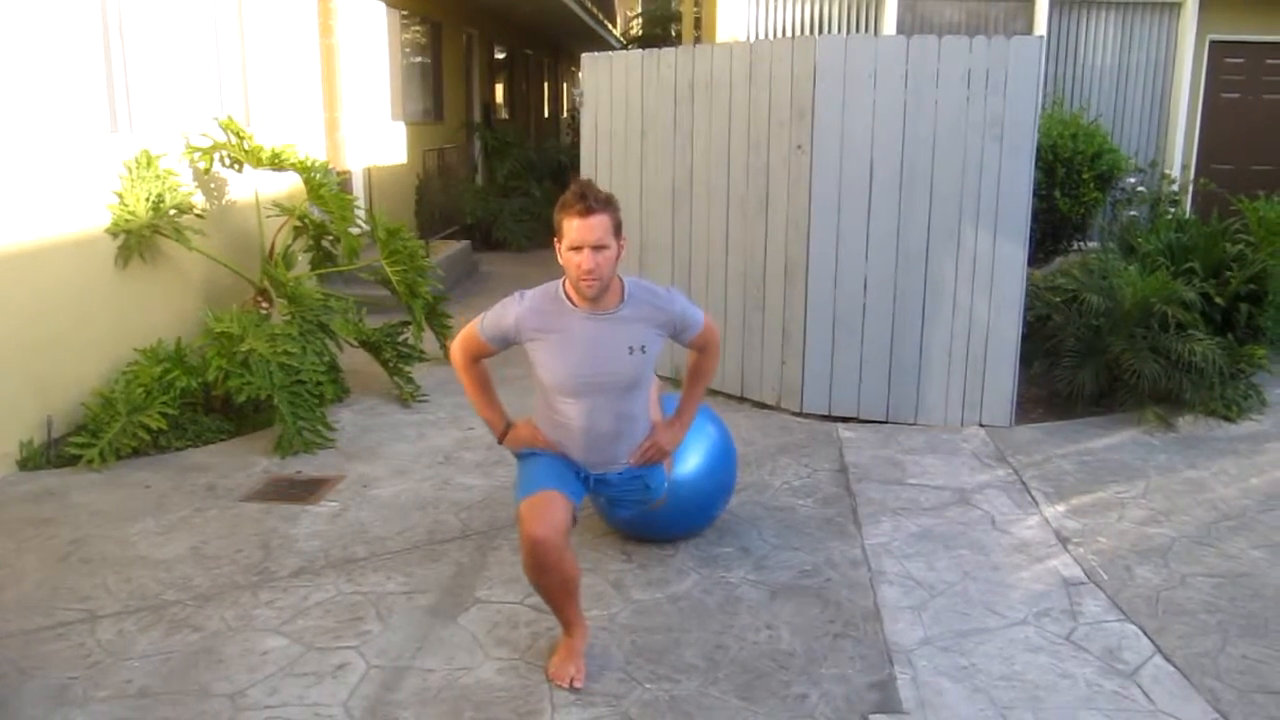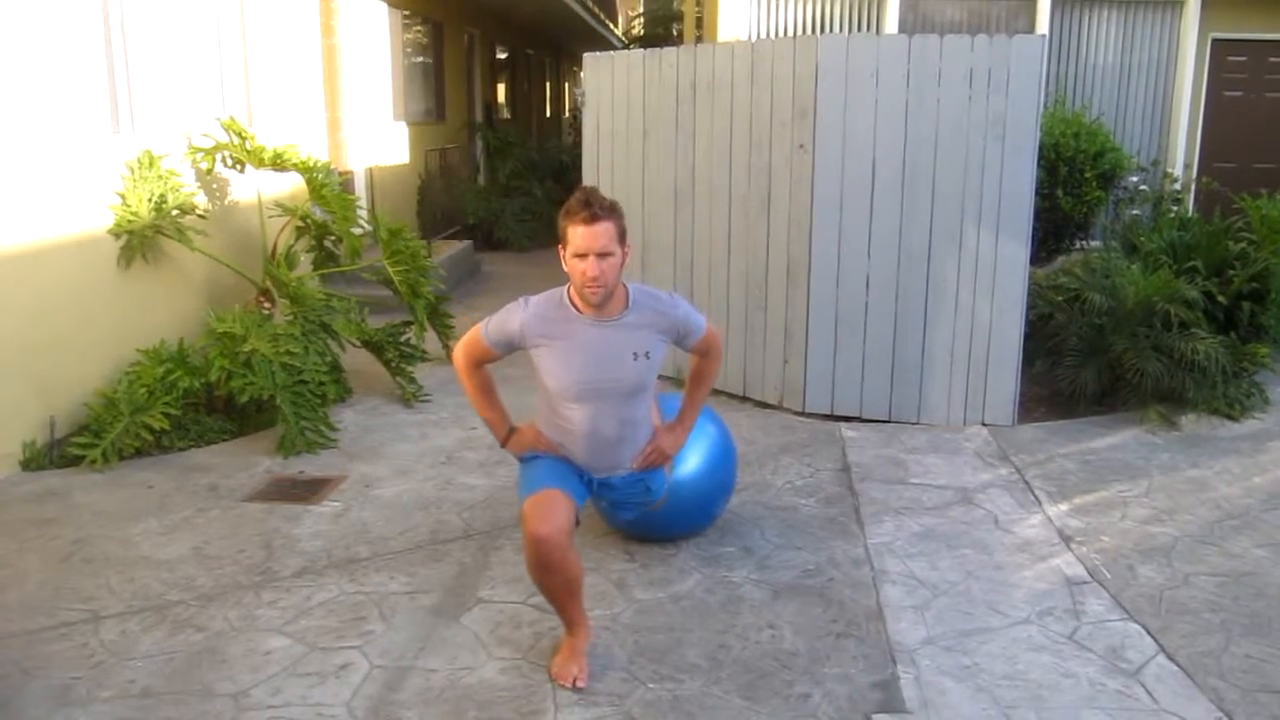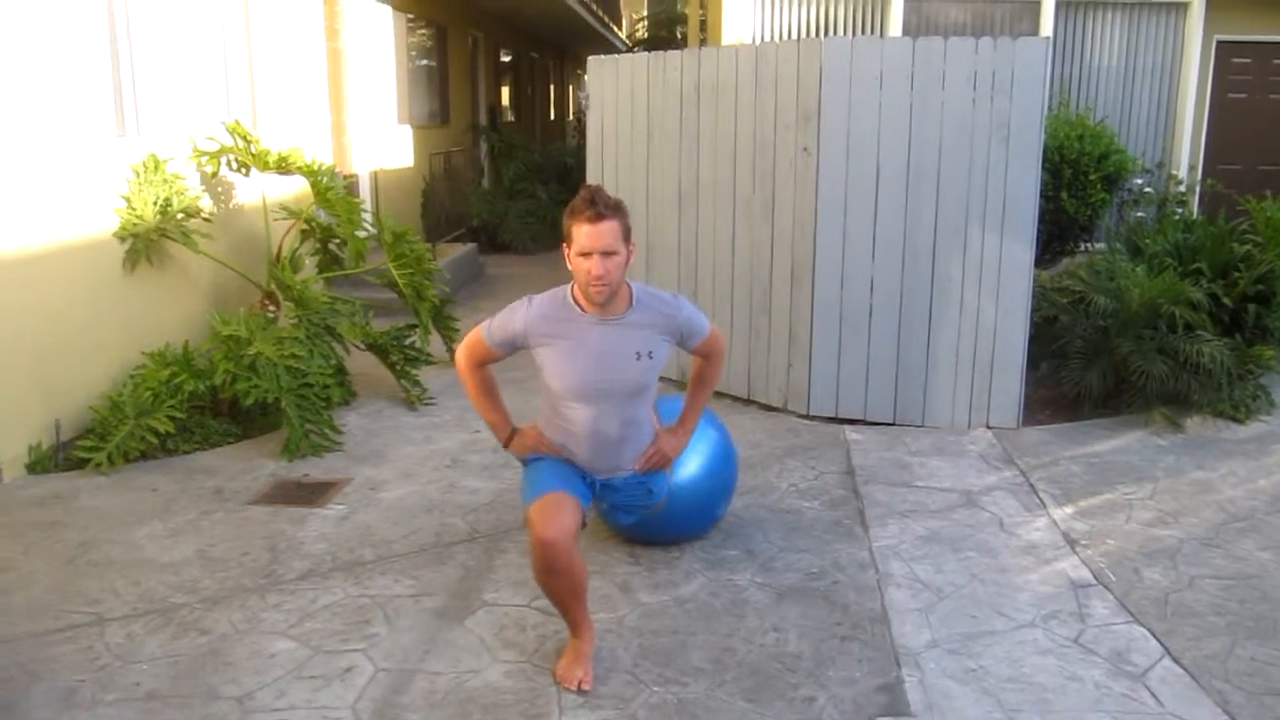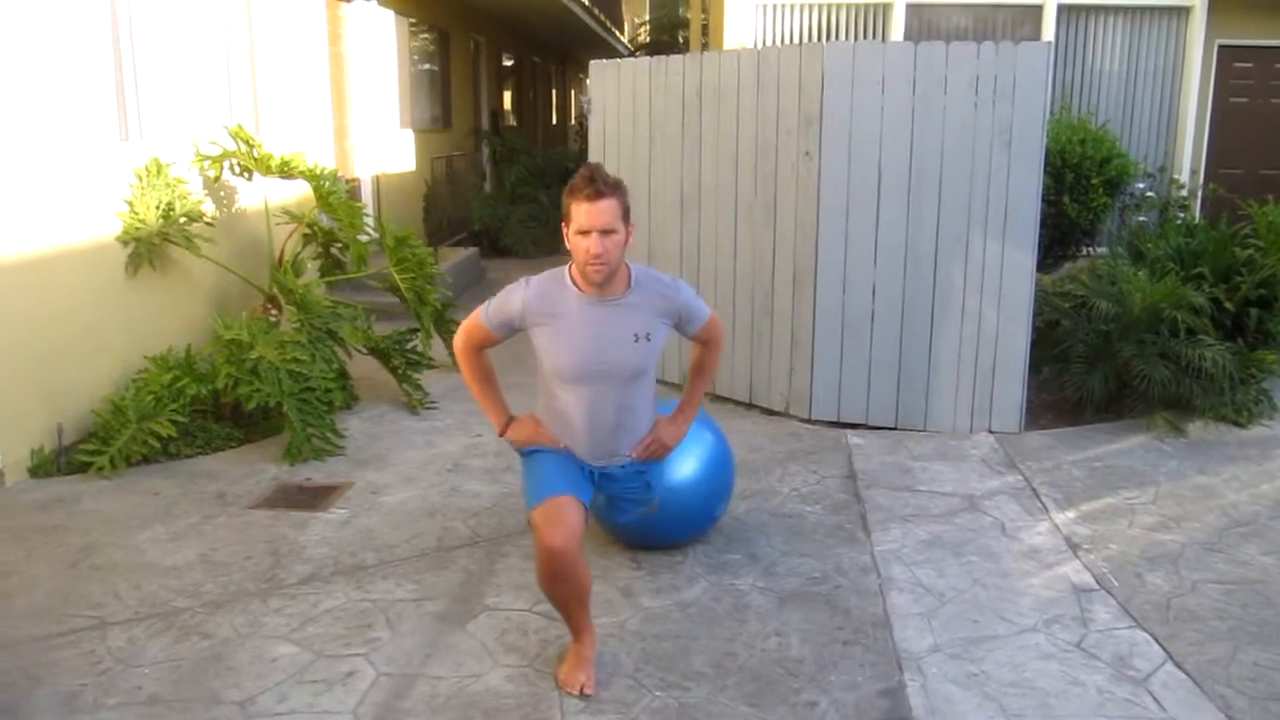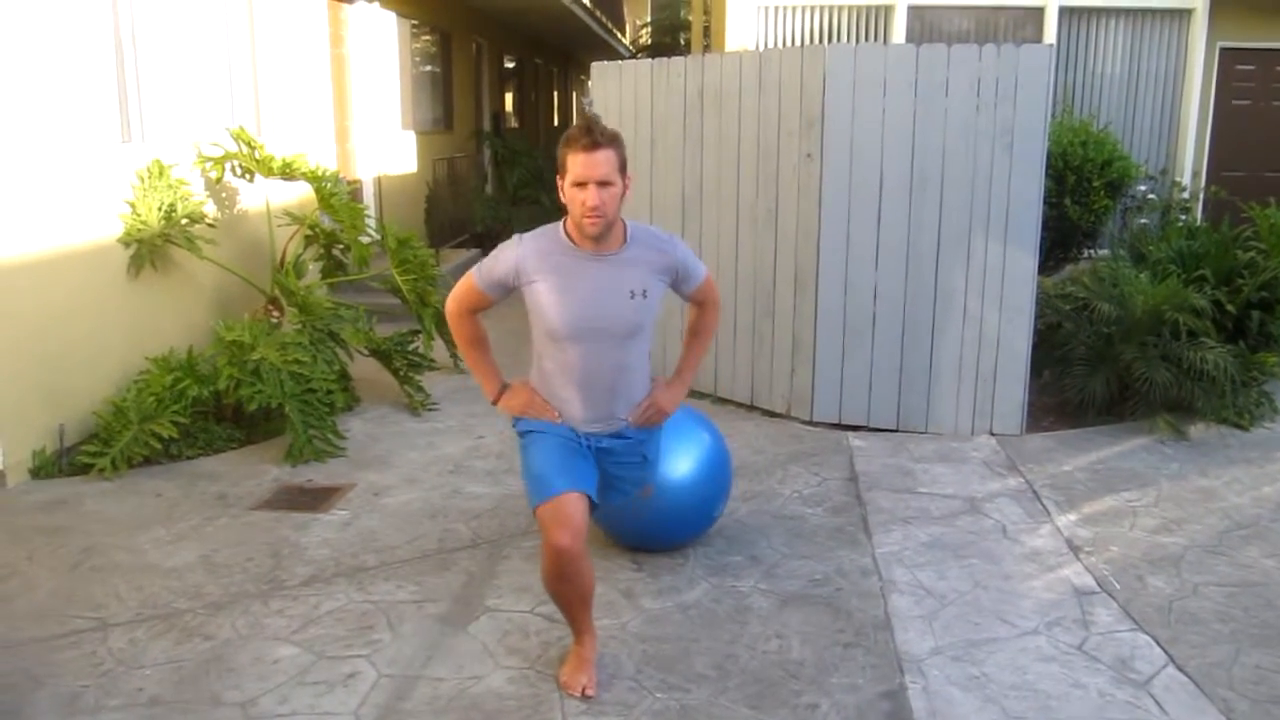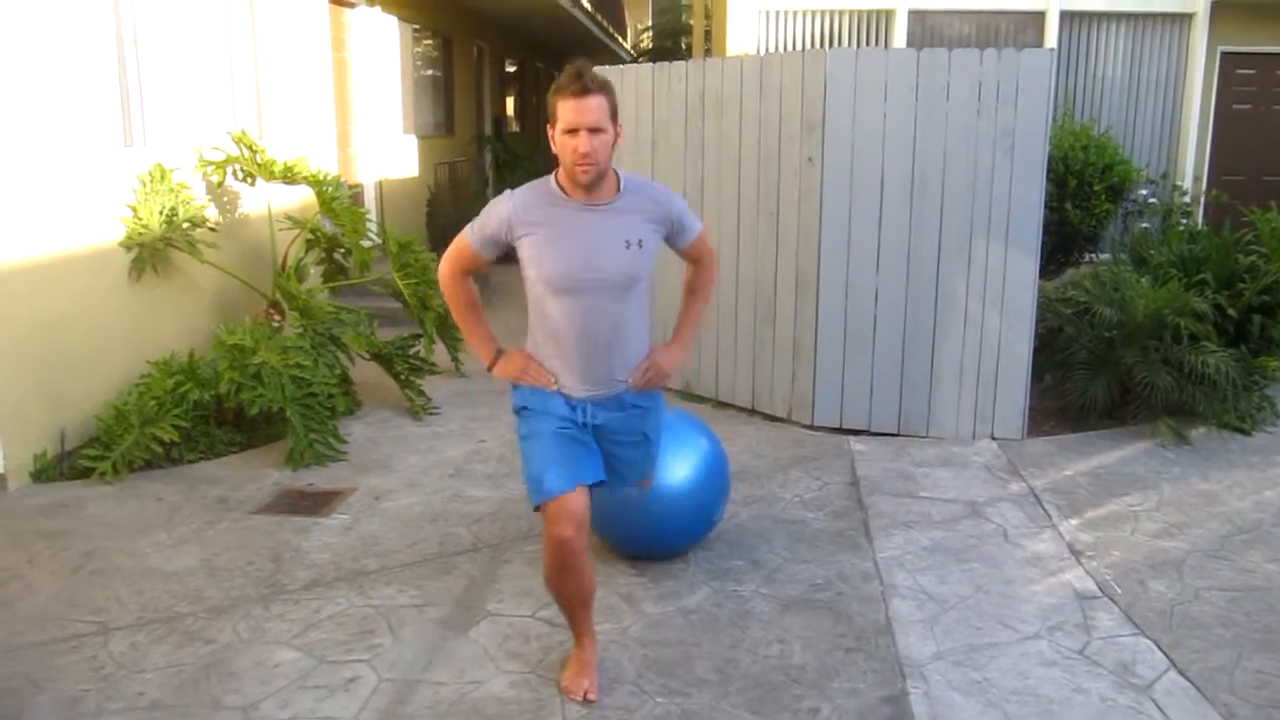
dt=0.2s
person 1, frame 1
left shoulder: (661, 306)
right shoulder: (525, 312)
left elbow: (709, 344)
right elbow: (462, 352)
left wrist: (679, 424)
right wrist: (503, 428)
left hip: (632, 457)
right hip: (554, 454)
left knee: (651, 507)
right knee: (540, 536)
right ankle: (573, 631)
person 1, frame 2
left shoulder: (665, 312)
right shoulder: (530, 317)
left elbow: (711, 349)
right elbow: (465, 357)
left wrist: (681, 428)
right wrist: (507, 433)
left hip: (634, 461)
right hip: (556, 457)
left knee: (648, 510)
right knee: (543, 535)
right ankle: (576, 631)
person 1, frame 3
left shoulder: (668, 313)
right shoulder: (533, 317)
left elbow: (713, 352)
right elbow: (468, 358)
left wrist: (683, 430)
right wrist: (509, 434)
left hip: (636, 462)
right hip: (559, 459)
left knee: (643, 515)
right knee: (550, 539)
right ankle: (581, 636)
person 1, frame 4
left shoulder: (667, 295)
right shoulder: (532, 297)
left elbow: (711, 340)
right elbow: (466, 344)
left wrist: (682, 419)
right wrist: (505, 422)
left hip: (633, 451)
right hip: (557, 450)
left knee: (636, 516)
right knee: (558, 544)
right ankle: (583, 641)
person 1, frame 5
left shoulder: (663, 252)
right shoulder: (524, 255)
left elbow: (708, 304)
right elbow: (458, 308)
left wrist: (680, 383)
right wrist: (499, 390)
left hip: (631, 423)
right hip: (553, 424)
left knee: (633, 502)
right knee: (565, 538)
left ankle: (607, 488)
right ankle: (583, 642)
person 1, frame 6
left shoulder: (657, 204)
right shoulder: (516, 209)
left elbow: (704, 261)
right elbow: (452, 272)
left wrist: (679, 345)
right wrist: (493, 356)
left hip: (630, 393)
right hip: (549, 398)
left knee: (637, 485)
right knee: (566, 529)
left ankle: (610, 464)
right ankle: (583, 646)
